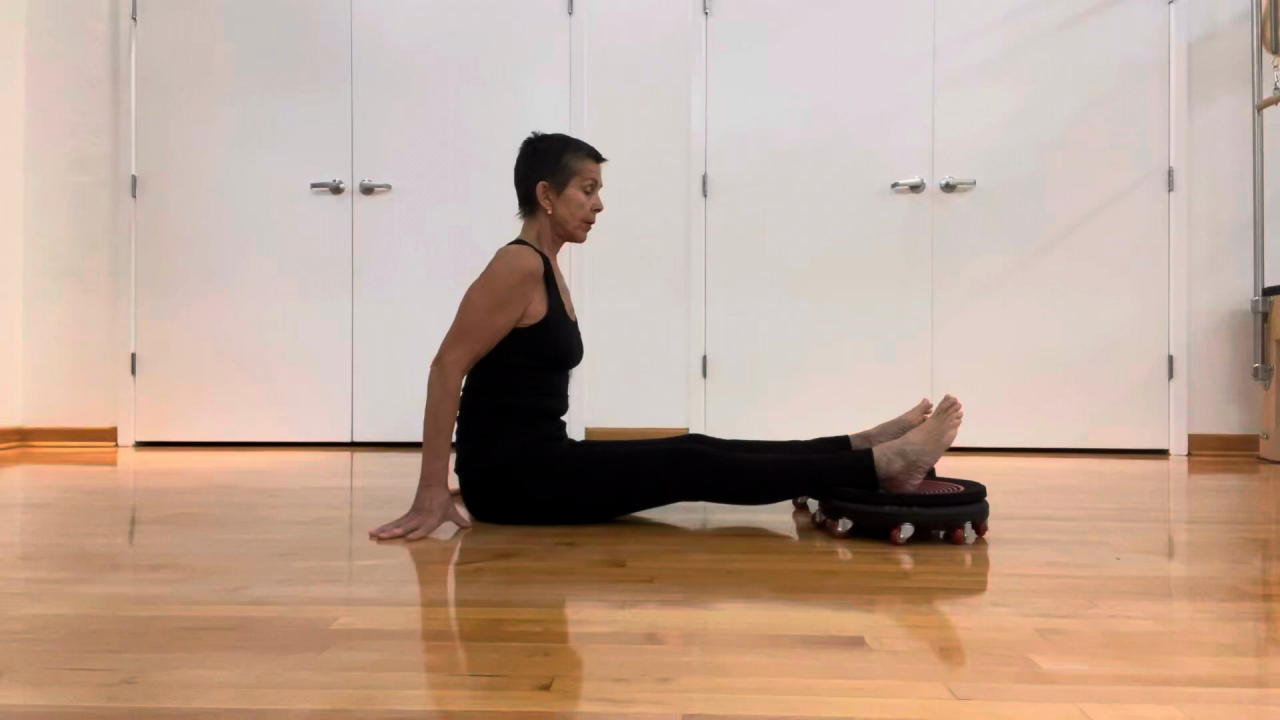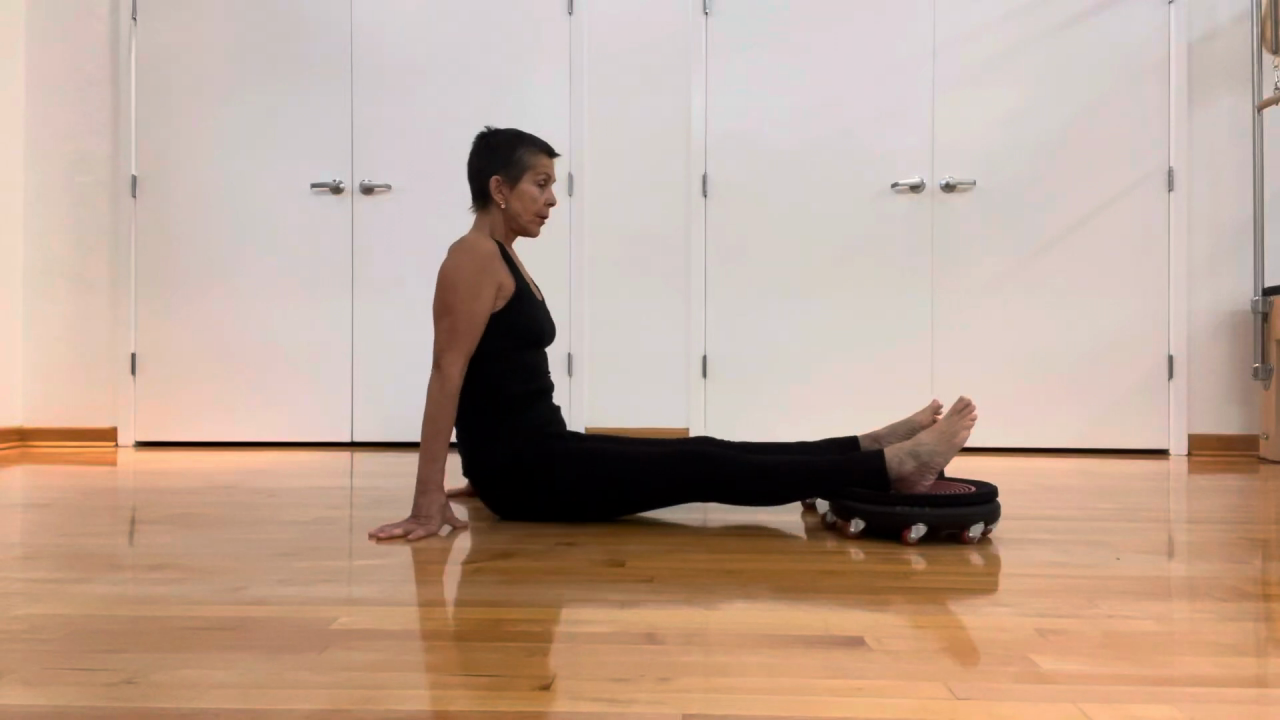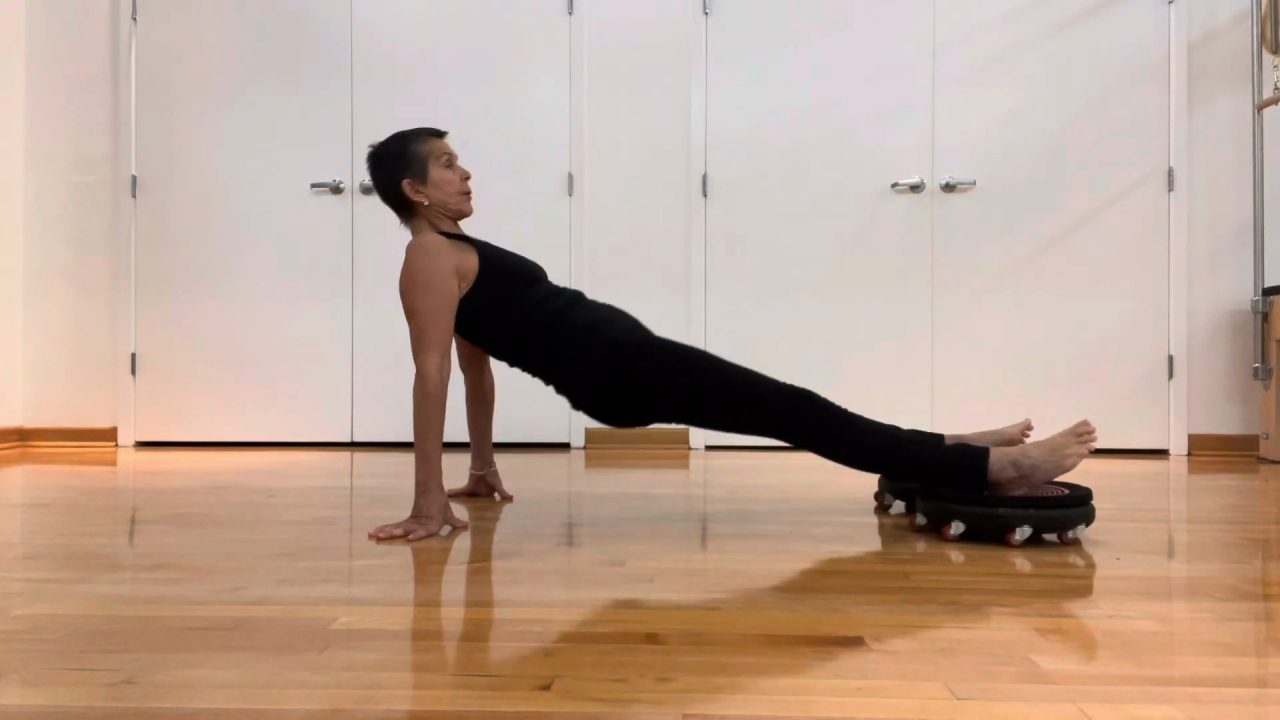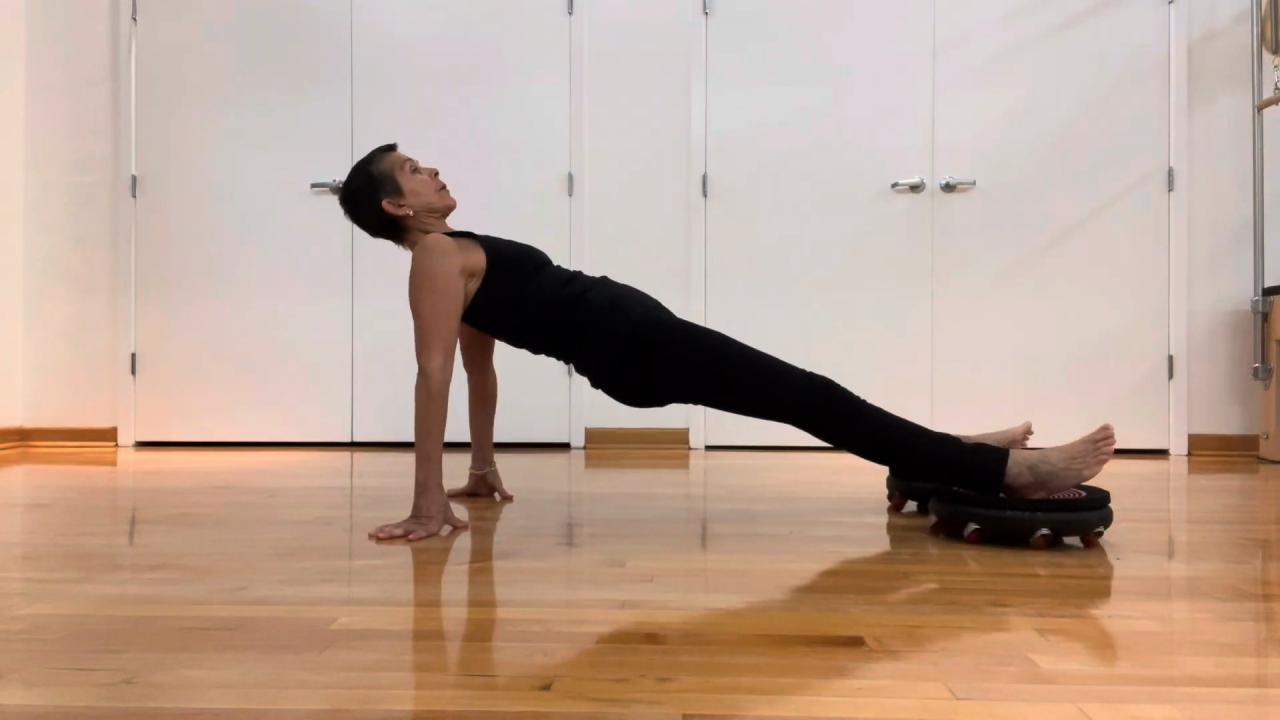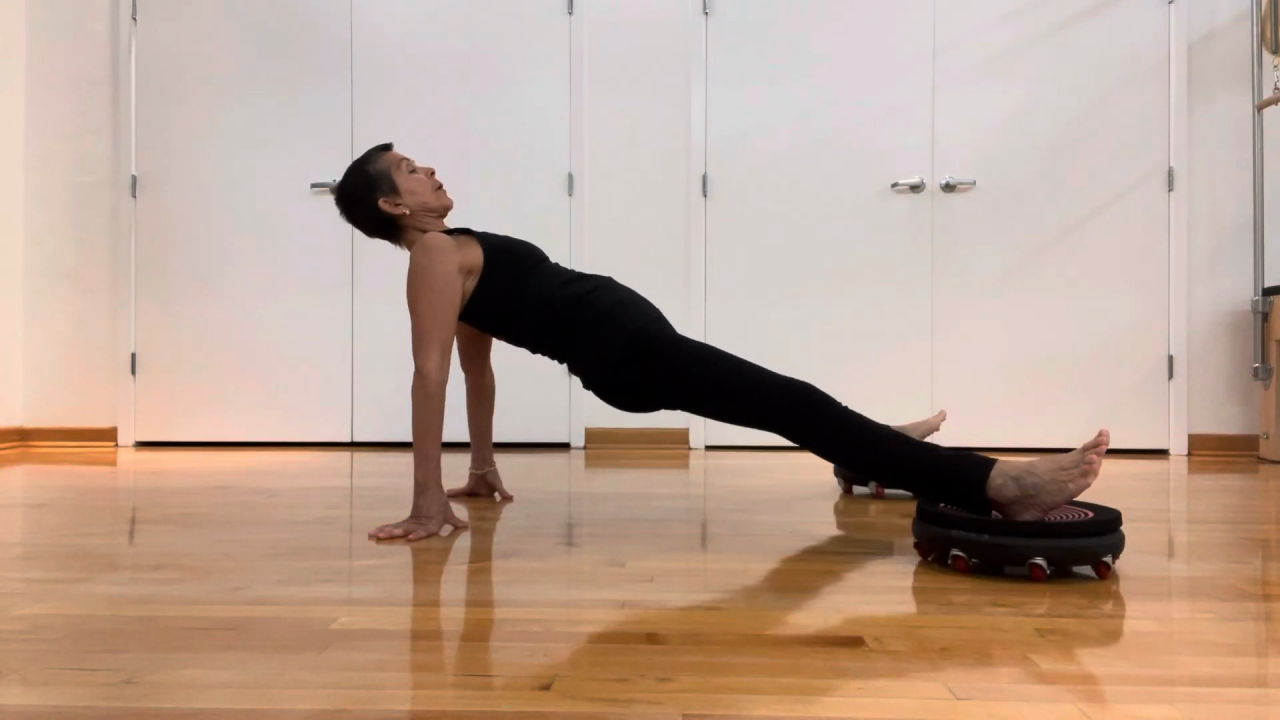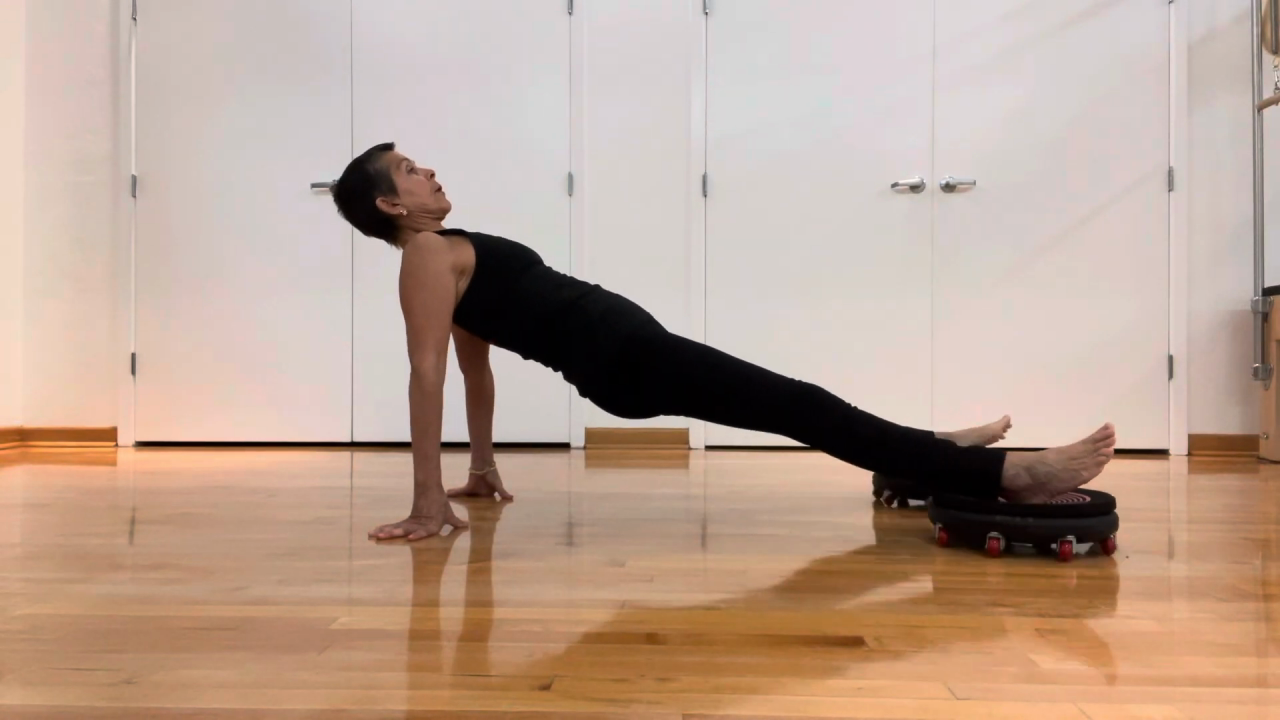
dt=0.7s
person 1, frame 1
left shoulder: (547, 267)
right shoulder: (519, 267)
right elbow: (447, 368)
right wrist: (432, 491)
left hip: (539, 461)
right hip: (507, 476)
left knee: (694, 454)
right knee: (689, 466)
left ankle: (861, 448)
right ankle: (881, 465)
person 1, frame 2
left shoulder: (504, 260)
right shoulder: (475, 256)
right elbow: (447, 373)
left wrist: (481, 474)
right wrist: (429, 500)
left hip: (541, 453)
right hip: (520, 468)
left knee: (702, 457)
right knee: (702, 470)
left ankle: (873, 448)
right ankle: (893, 465)
person 1, frame 3
left shoulder: (459, 252)
right shoulder: (429, 258)
left elbow: (477, 363)
right elbow: (432, 373)
left wrist: (483, 466)
right wrist: (428, 502)
left hip: (618, 353)
right hip: (611, 368)
left knee: (787, 409)
right knee: (788, 413)
left ankle: (954, 450)
right ankle: (994, 469)
person 1, frame 4
left shoulder: (461, 256)
right shoulder: (436, 260)
left elbow: (480, 365)
right elbow: (435, 375)
right wrist: (428, 502)
left hip: (637, 331)
right hip: (631, 347)
left knee: (802, 396)
right knee: (806, 401)
left ankle: (965, 453)
right ankle: (1010, 471)
person 1, frame 5
left shoulder: (458, 256)
right shoulder: (435, 258)
left elbow: (476, 366)
right elbow: (432, 373)
right wrist: (427, 502)
left hip: (632, 335)
right hip: (626, 352)
left knee: (788, 403)
right knee: (794, 409)
left ankle: (886, 447)
right ankle: (998, 484)
person 1, frame 6
left shoulder: (452, 254)
right shoulder: (426, 254)
left elbow: (475, 363)
right elbow: (427, 372)
right wrist: (428, 502)
left hip: (626, 343)
right hip: (622, 358)
left knee: (795, 408)
right knee: (803, 411)
left ankle: (938, 451)
right ankle: (1009, 474)
